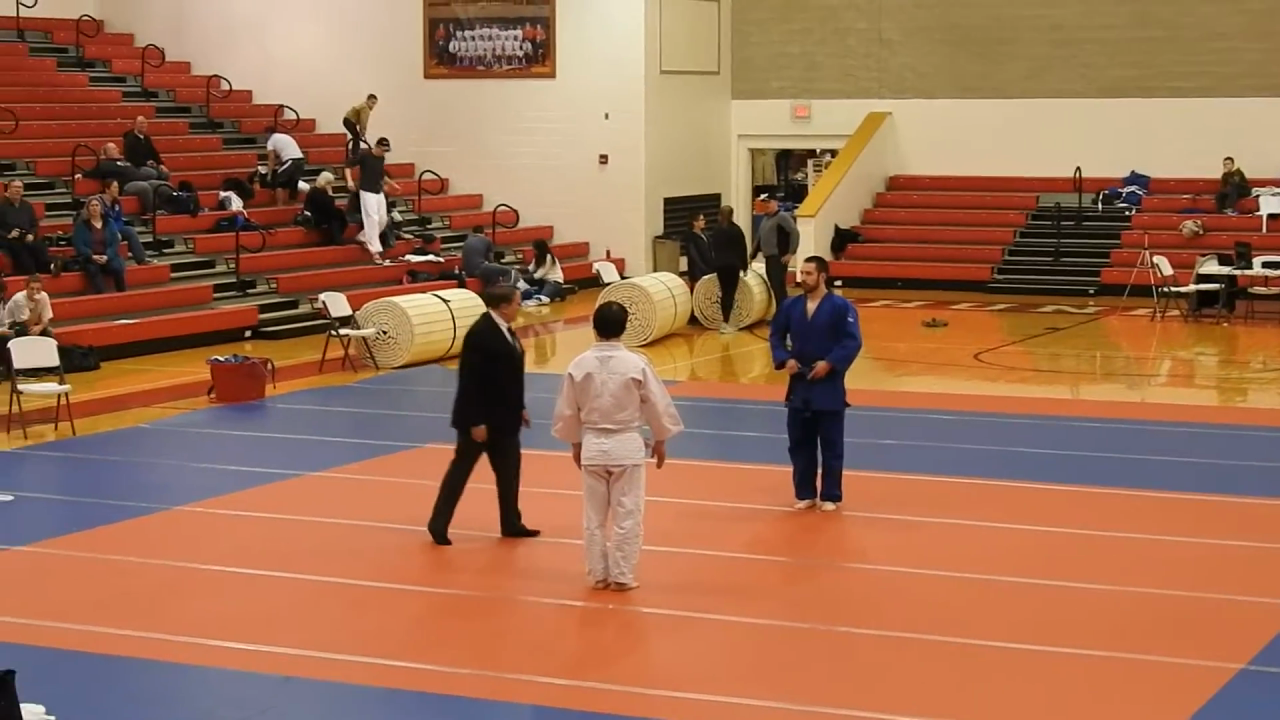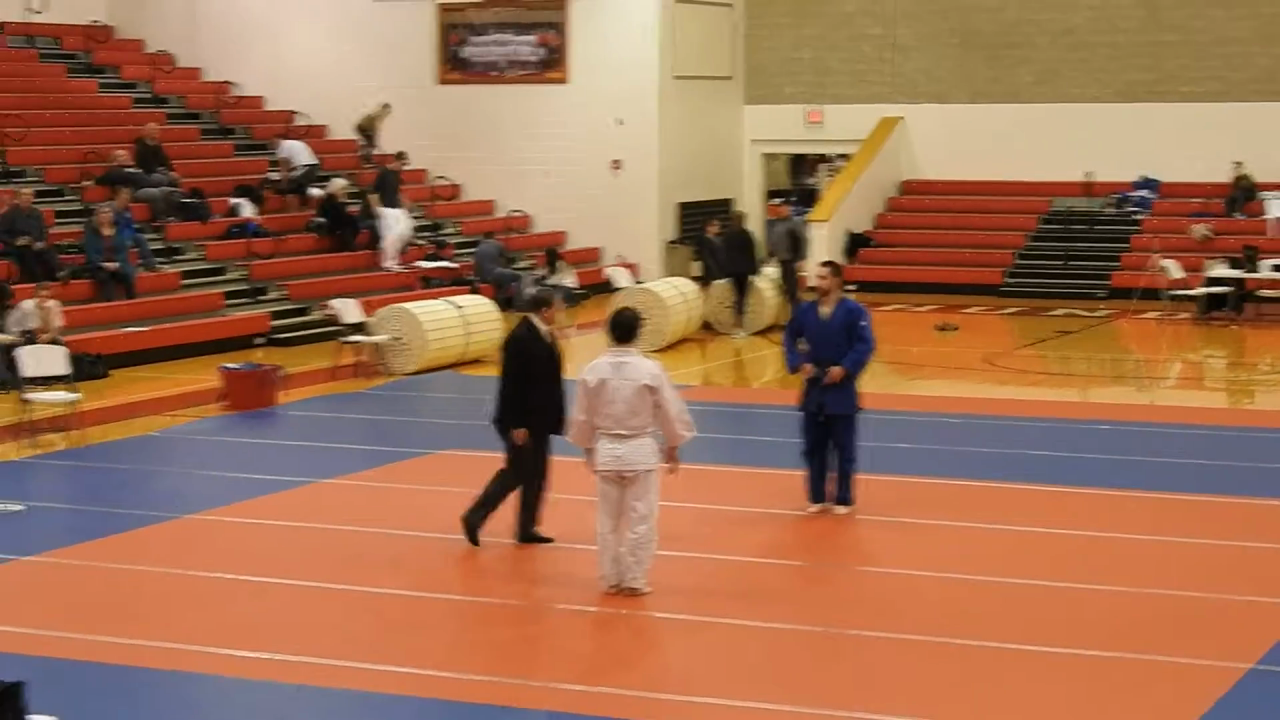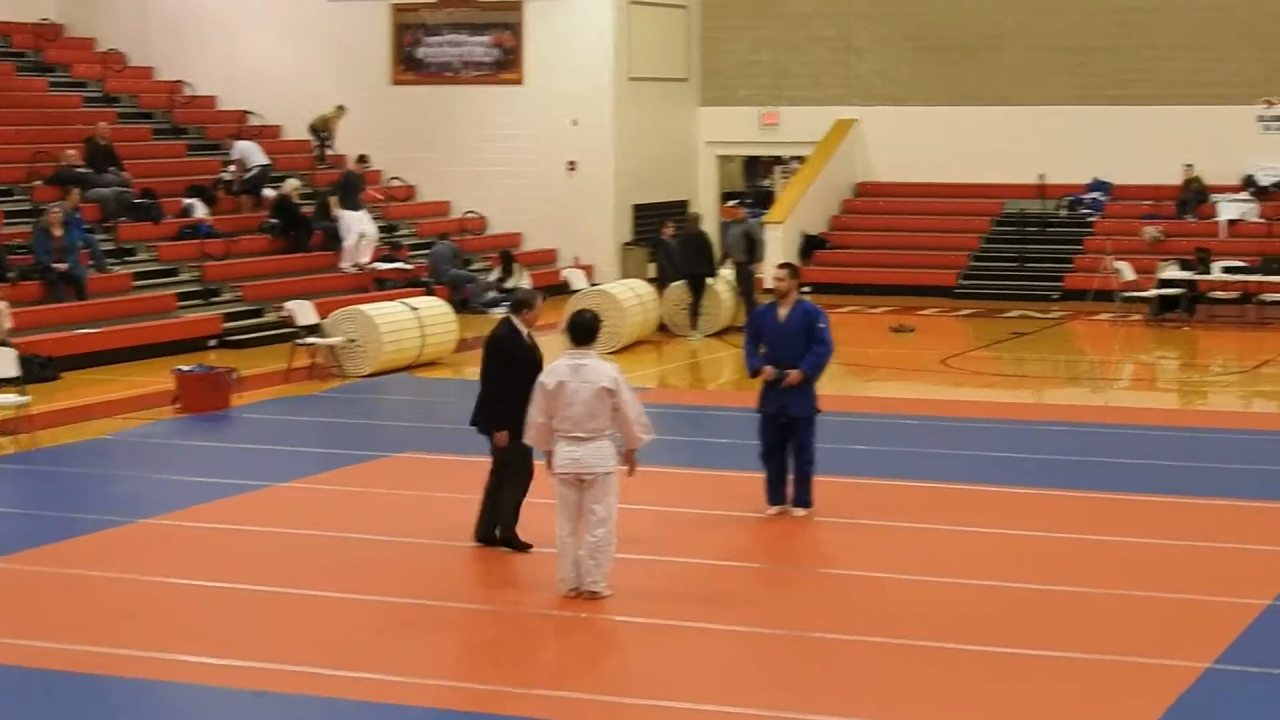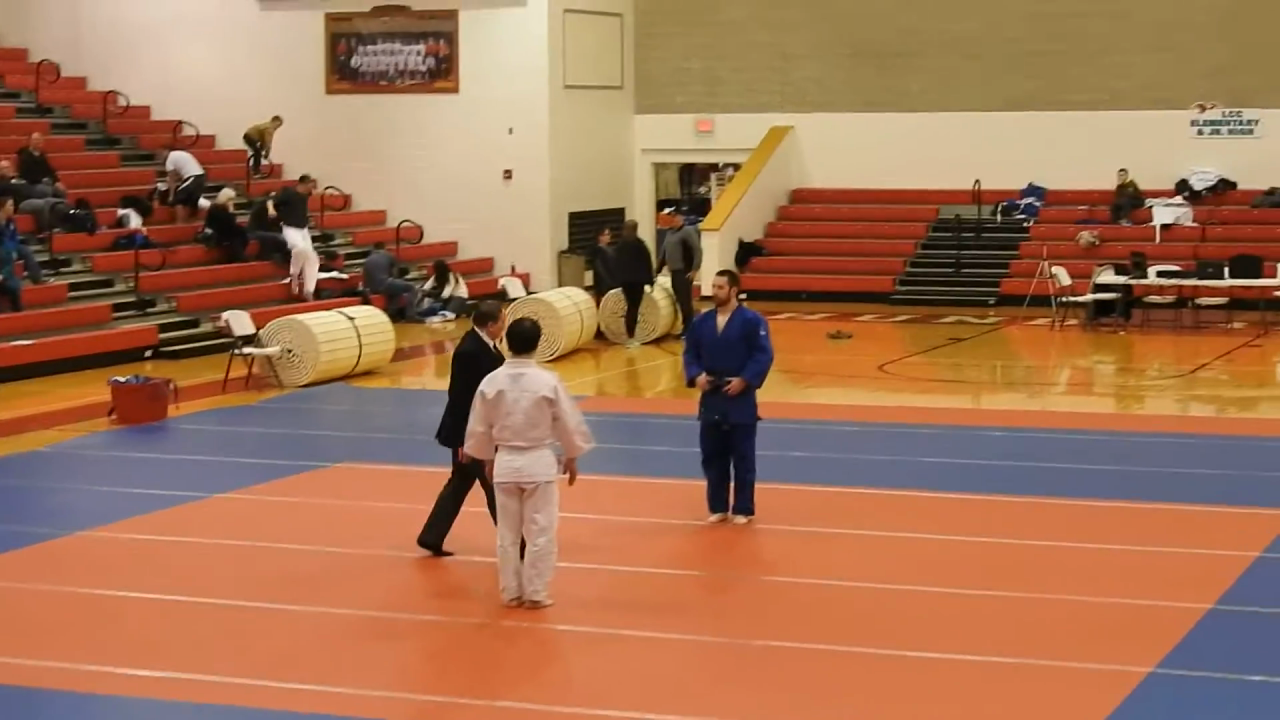
dt=0.2s
person 1, frame 1
left shoulder: (579, 364)
right shoulder: (636, 363)
left elbow: (567, 410)
right elbow: (657, 404)
left wrist: (575, 443)
right wrist: (660, 440)
left hip: (592, 445)
right hip: (627, 445)
left knee: (594, 516)
right knee: (627, 516)
left ankle: (598, 574)
right ankle: (621, 576)
person 1, frame 2
left shoulder: (593, 370)
right shoulder: (650, 369)
left elbow: (582, 416)
right elbow: (670, 411)
left wrist: (589, 448)
right wrist: (672, 446)
left hip: (606, 450)
right hip: (640, 451)
left knee: (607, 521)
right knee: (640, 520)
left ankle: (610, 579)
right ankle: (633, 580)
person 1, frame 3
left shoulder: (551, 372)
right shoulder: (608, 372)
left elbow: (539, 418)
right elbow: (628, 414)
left wrist: (547, 451)
right wrist: (631, 449)
left hip: (564, 453)
right hip: (599, 453)
left knee: (566, 524)
right knee: (599, 524)
left ankle: (570, 583)
right ankle: (594, 584)
person 1, frame 4
left shoulder: (491, 381)
right shoulder: (548, 380)
left elbow: (479, 428)
right elbow: (568, 422)
left wrist: (487, 460)
right wrist: (571, 457)
left hip: (505, 463)
right hip: (539, 462)
left knee: (507, 533)
right knee: (540, 532)
left ankle: (511, 592)
right ankle: (536, 593)
person 2, frame 1
left shoulder: (505, 330)
right shoulder: (481, 334)
right elbow: (469, 380)
left wrist: (519, 408)
right wrist: (477, 421)
left hip: (504, 416)
right hip: (482, 417)
left knee: (509, 468)
right knee: (461, 467)
left ankle: (511, 523)
right ankle: (439, 525)
person 2, frame 2
left shoulder: (542, 334)
right shoulder: (521, 338)
right elbow: (511, 384)
left wrist: (557, 415)
right wrist: (516, 424)
left hip: (539, 418)
right hip: (522, 420)
left knee: (536, 472)
right knee: (516, 471)
left ankle: (526, 529)
right ankle: (474, 518)
person 2, frame 3
left shoulder: (520, 333)
right shoulder: (502, 338)
right elbow: (492, 384)
left wrist: (520, 419)
right wrist: (499, 425)
left hip: (515, 419)
right hip: (505, 421)
left knee: (504, 472)
right knee: (520, 472)
left ankle: (487, 530)
right ankle: (507, 532)
person 2, frame 4
left shoulder: (483, 345)
right shoulder: (469, 352)
right elbow: (459, 397)
right wrist: (465, 441)
left knee: (460, 482)
right knee: (495, 484)
left ankle: (432, 535)
person 3, frame 1
left shoulder: (841, 307)
right shoulder: (790, 306)
left elbow: (852, 342)
right elbow: (776, 336)
left wrist: (830, 363)
right wrist: (785, 359)
left hip: (829, 386)
right hip: (799, 385)
left knee: (831, 445)
right knee: (799, 443)
left ankle: (830, 496)
right ankle: (805, 494)
person 3, frame 2
left shoulder: (854, 311)
right shoulder: (805, 311)
left elbow: (865, 346)
right elbow: (790, 340)
left wrist: (844, 369)
right wrist: (800, 364)
left hip: (841, 390)
right hip: (814, 389)
left knee: (843, 448)
right knee: (813, 447)
left ankle: (843, 499)
right ankle: (817, 498)
person 3, frame 3
left shoulder: (811, 313)
right shoulder: (763, 313)
left elbow: (823, 348)
right elbow: (751, 344)
left wrist: (803, 372)
right wrist: (760, 366)
left hip: (800, 392)
right hip: (771, 391)
left knee: (801, 450)
right knee: (771, 449)
left ankle: (801, 502)
right ankle: (776, 500)
person 3, frame 4
left shoulder: (751, 320)
right shoulder: (703, 321)
left elbow: (763, 355)
right elbow: (691, 353)
left wrist: (745, 380)
right wrist: (696, 376)
left hip: (740, 399)
right hip: (711, 399)
left knee: (742, 458)
right knee: (712, 456)
left ankle: (743, 509)
right ankle: (718, 507)
